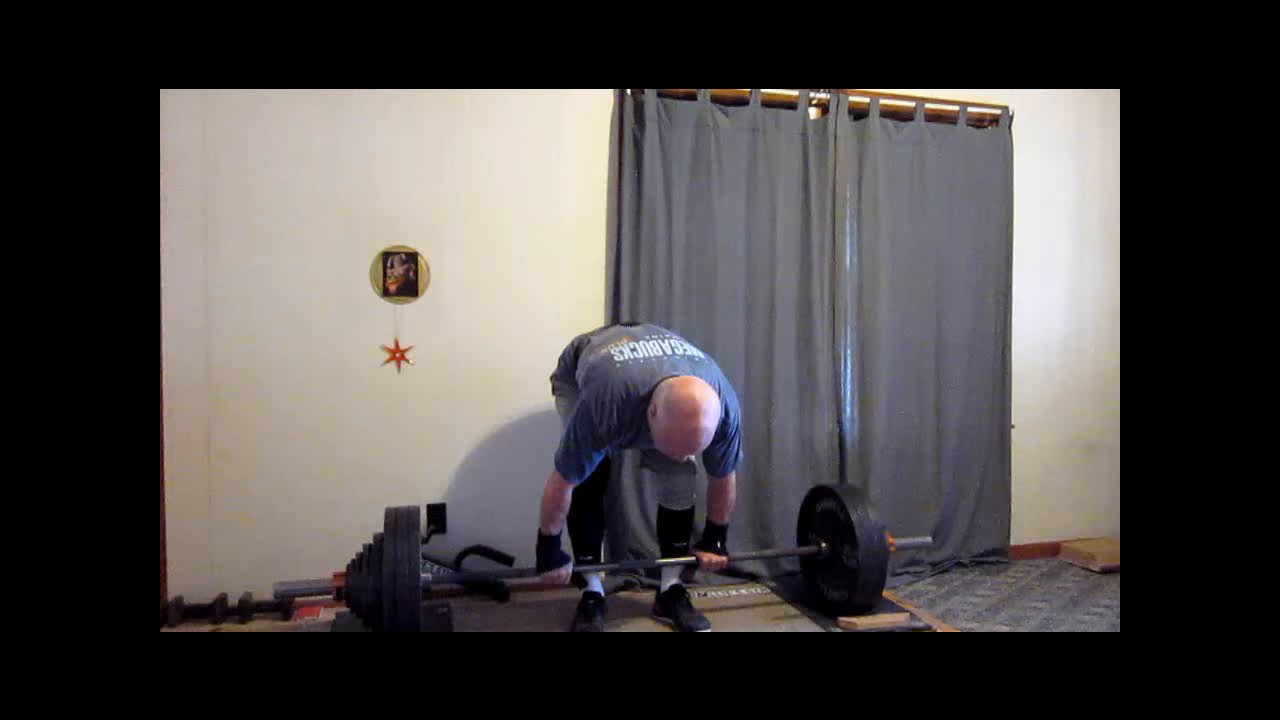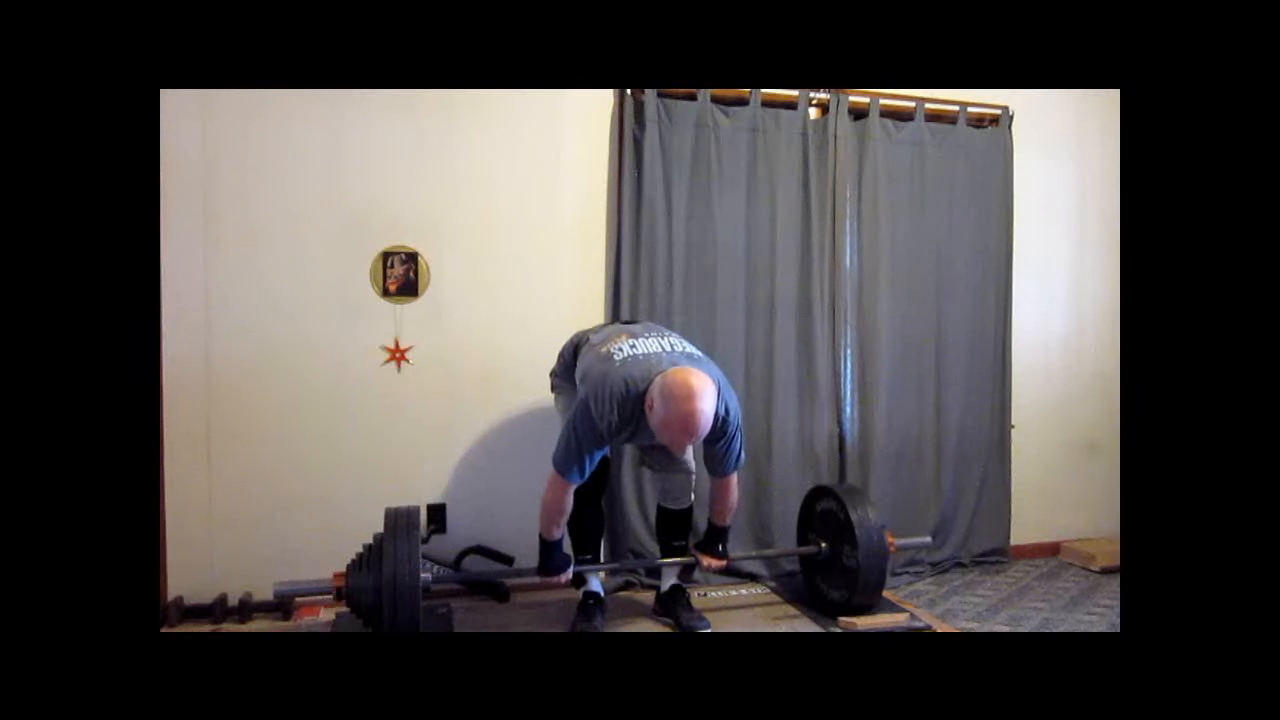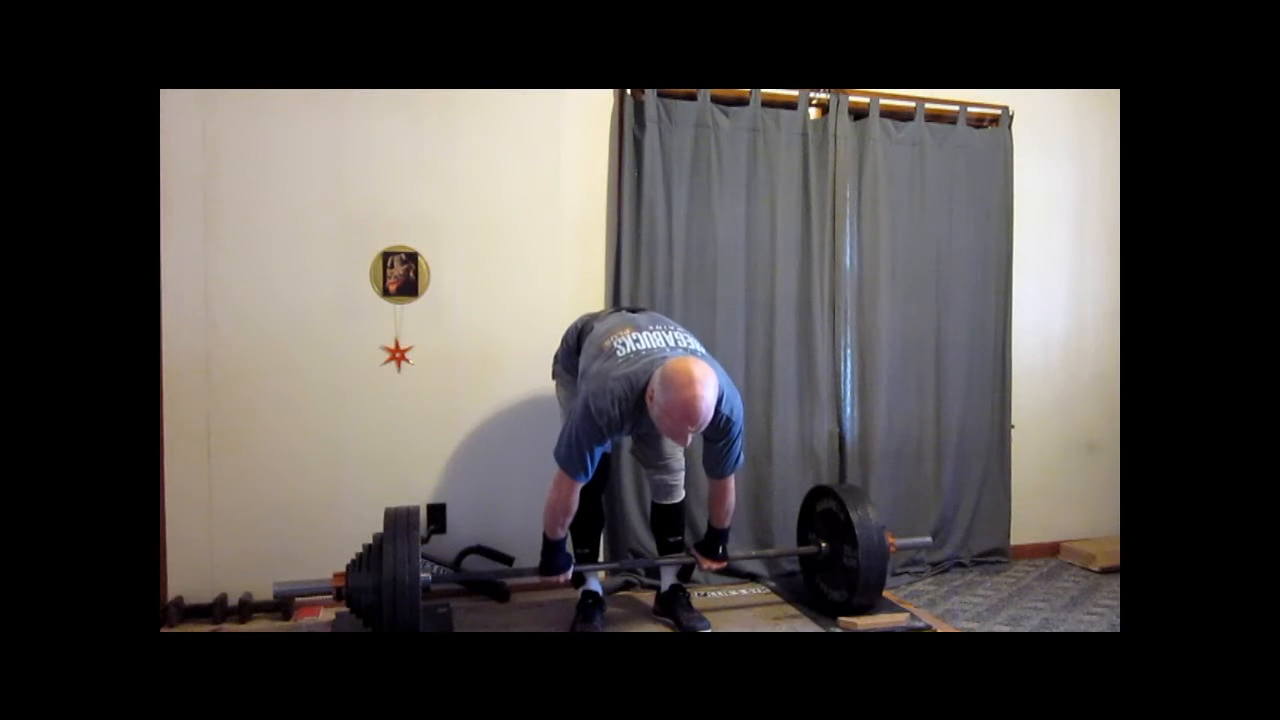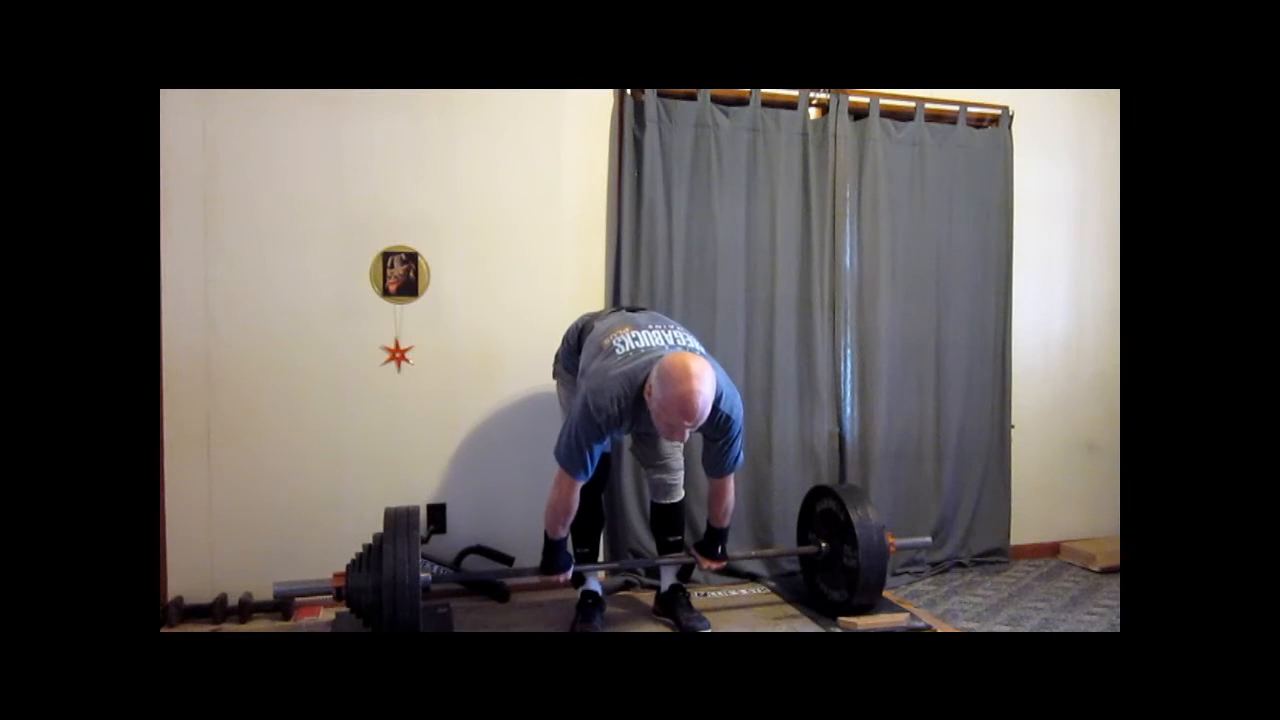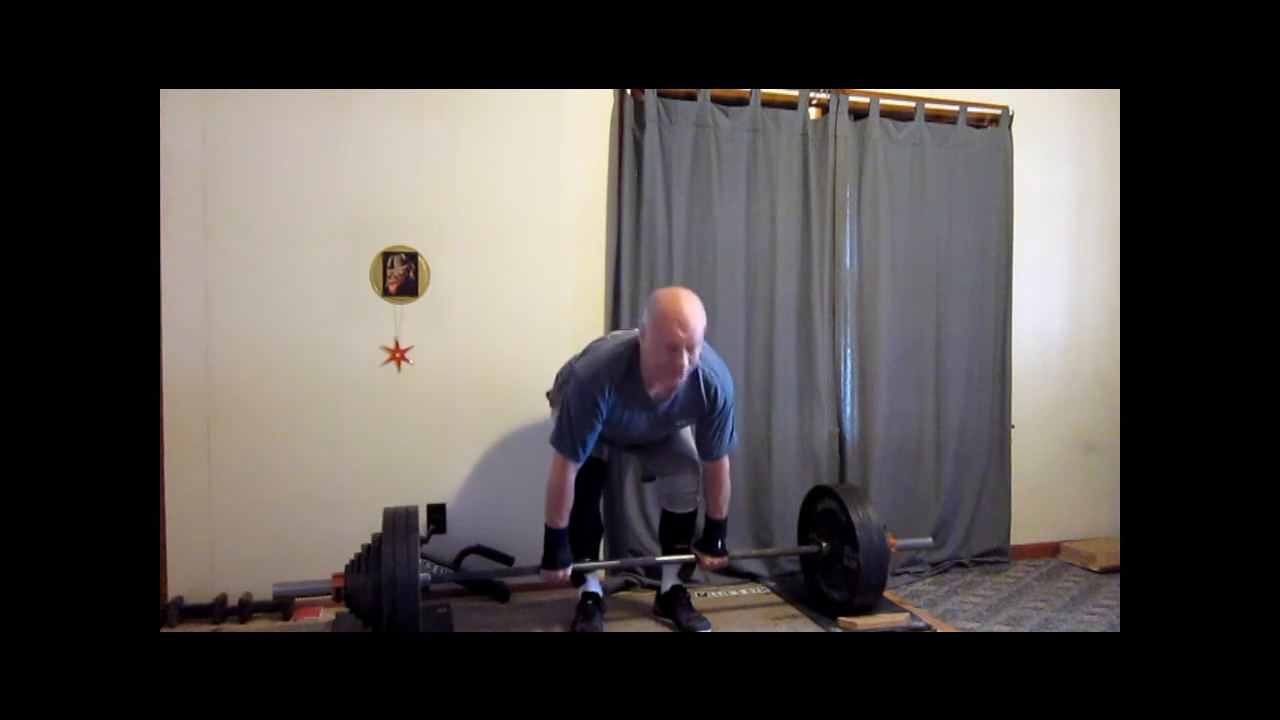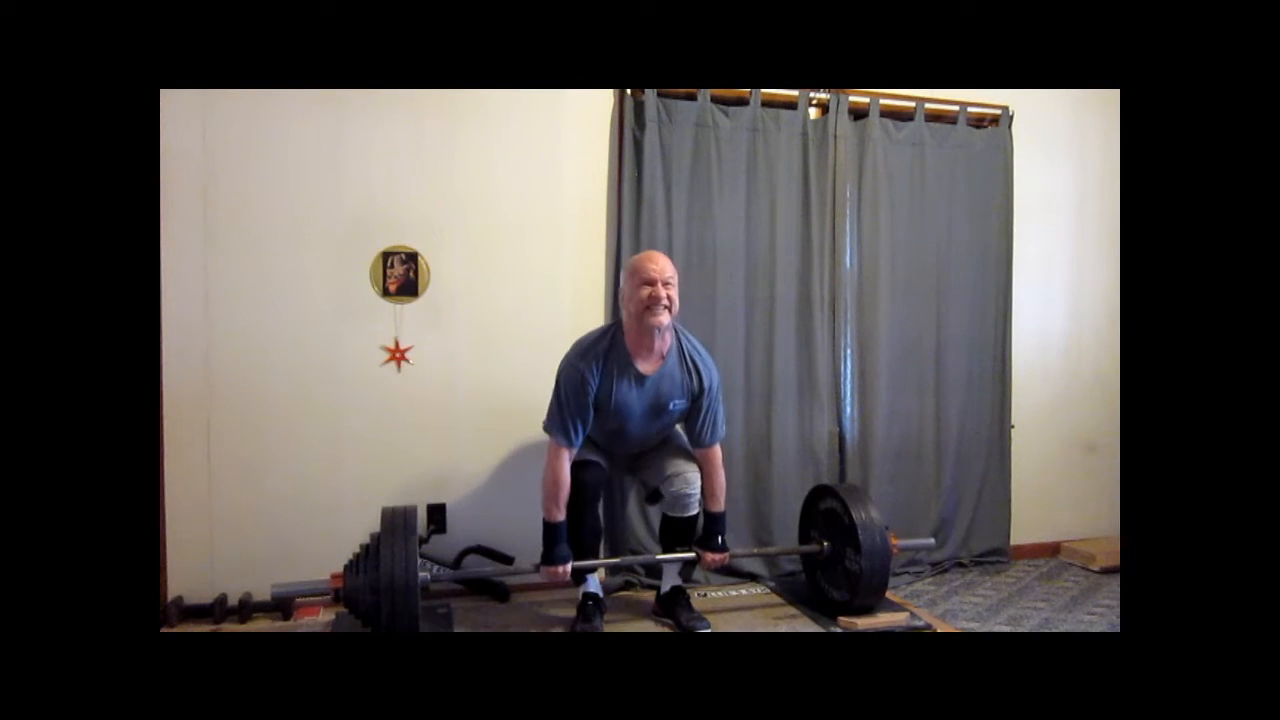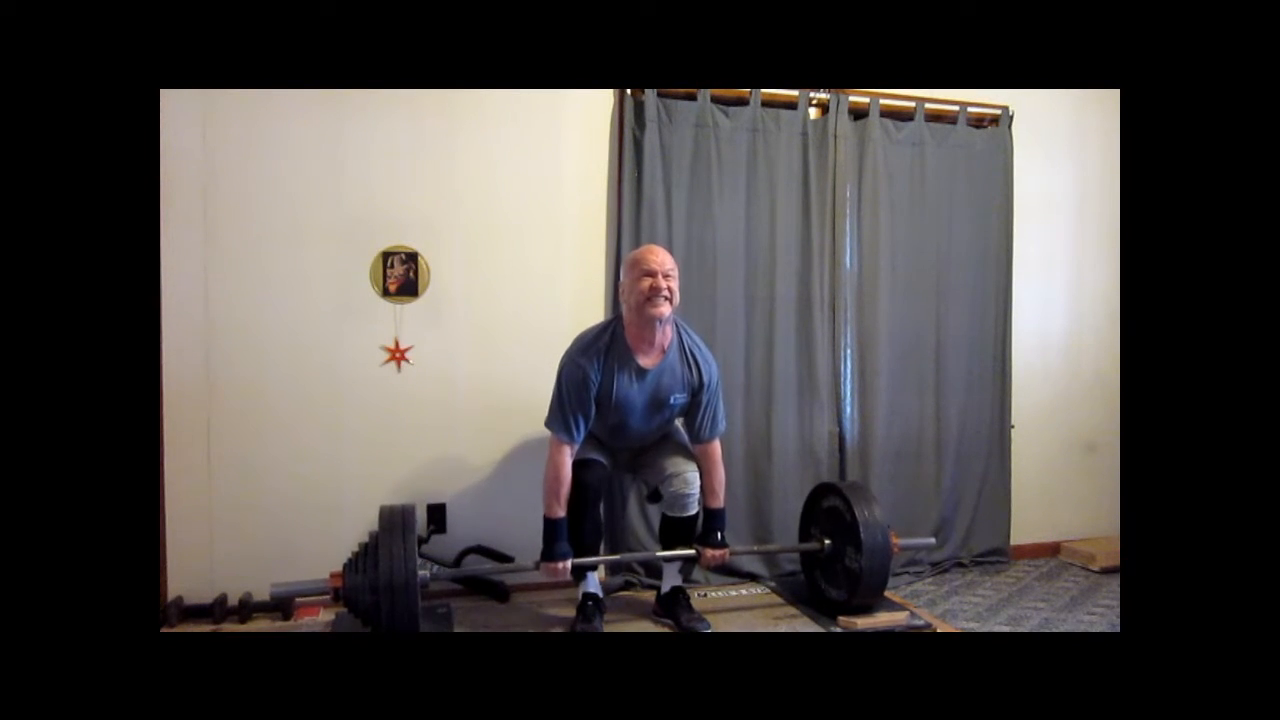
dt=0.4s
person 1, frame 1
left shoulder: (722, 405)
right shoulder: (604, 406)
left elbow: (723, 478)
right elbow: (562, 484)
left wrist: (714, 540)
right wrist: (549, 552)
right hip: (579, 376)
left knee: (681, 478)
right knee: (588, 482)
left ankle: (671, 589)
right ankle: (591, 592)
person 1, frame 2
left shoulder: (722, 404)
right shoulder: (602, 403)
left elbow: (725, 479)
right elbow: (561, 486)
left wrist: (715, 542)
right wrist: (551, 555)
right hip: (577, 369)
left knee: (679, 478)
right knee: (588, 482)
left ankle: (671, 590)
right ankle: (591, 592)
person 1, frame 3
left shoulder: (726, 404)
right shoulder: (605, 400)
left elbow: (723, 481)
right elbow: (568, 484)
left wrist: (715, 543)
right wrist: (553, 554)
left knee: (669, 476)
right knee: (590, 478)
left ankle: (670, 591)
right ankle: (590, 591)
person 1, frame 4
left shoulder: (724, 402)
right shoulder: (603, 398)
left elbow: (722, 480)
right elbow: (568, 483)
left wrist: (714, 543)
right wrist: (555, 554)
right hip: (580, 355)
left knee: (669, 473)
right knee: (589, 478)
left ankle: (670, 589)
right ankle: (590, 591)
person 1, frame 5
left shoulder: (715, 379)
right shoulder: (596, 373)
left elbow: (716, 464)
right elbow: (565, 466)
left wrist: (714, 537)
right wrist: (556, 548)
right hip: (589, 423)
left knee: (686, 480)
right knee: (585, 485)
left ankle: (671, 591)
right ankle: (589, 593)
person 1, frame 6
left shoulder: (697, 363)
right shoulder: (588, 359)
left elbow: (709, 451)
right elbow: (561, 453)
left wrist: (715, 532)
right wrist: (554, 543)
left hip: (656, 443)
right hip: (592, 444)
left knee: (688, 483)
right knee: (582, 484)
left ankle: (671, 592)
right ankle: (590, 596)
person 1, frame 7
left shoulder: (697, 359)
right shoulder: (588, 355)
left elbow: (708, 447)
right elbow: (562, 448)
left wrist: (715, 529)
right wrist: (555, 540)
left hip: (656, 437)
right hip: (594, 439)
left knee: (686, 483)
right knee: (585, 482)
left ankle: (670, 593)
right ankle: (590, 597)
